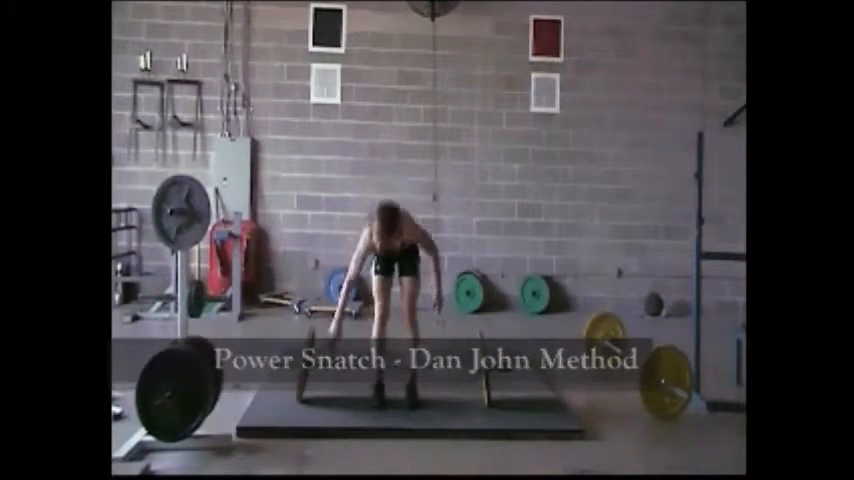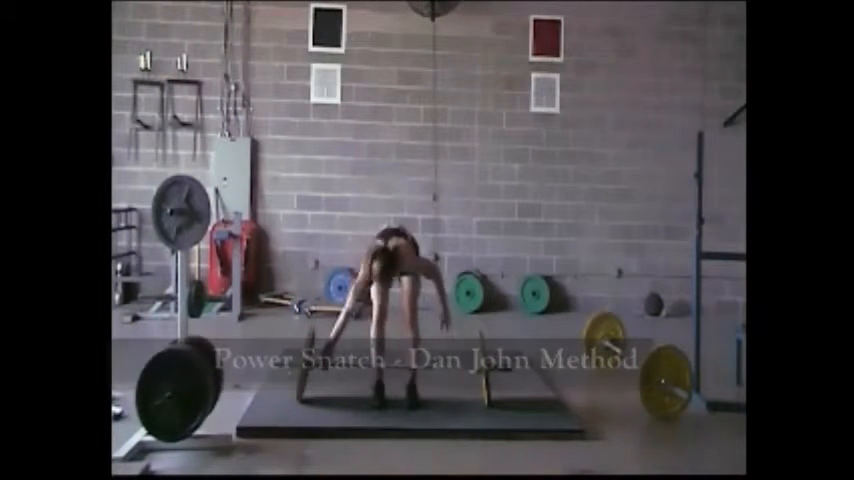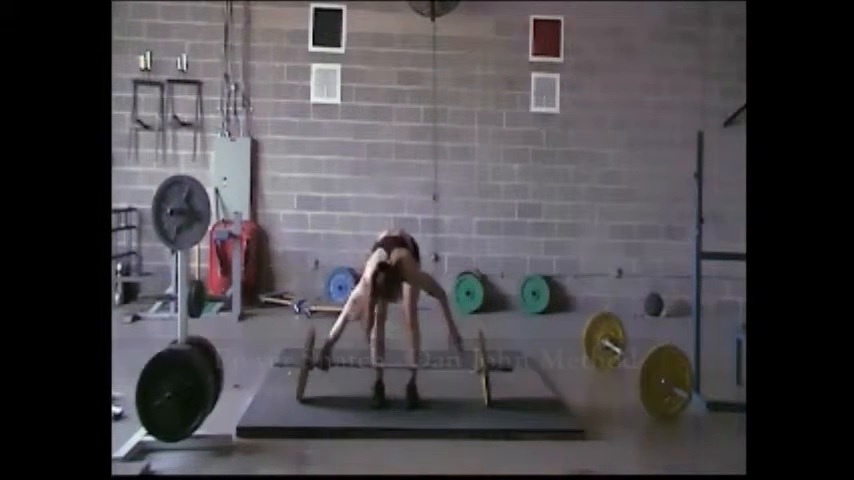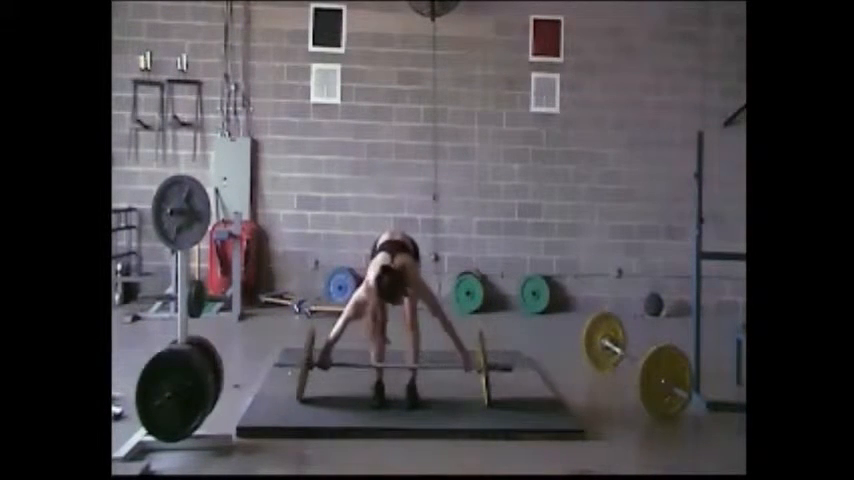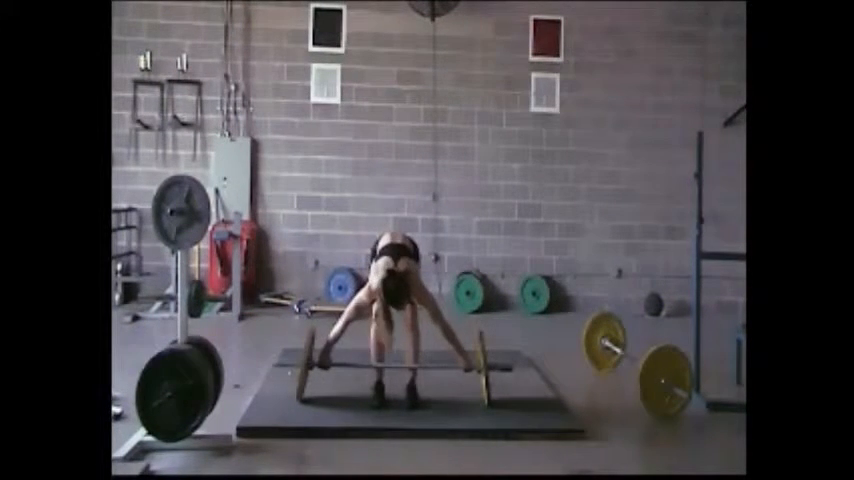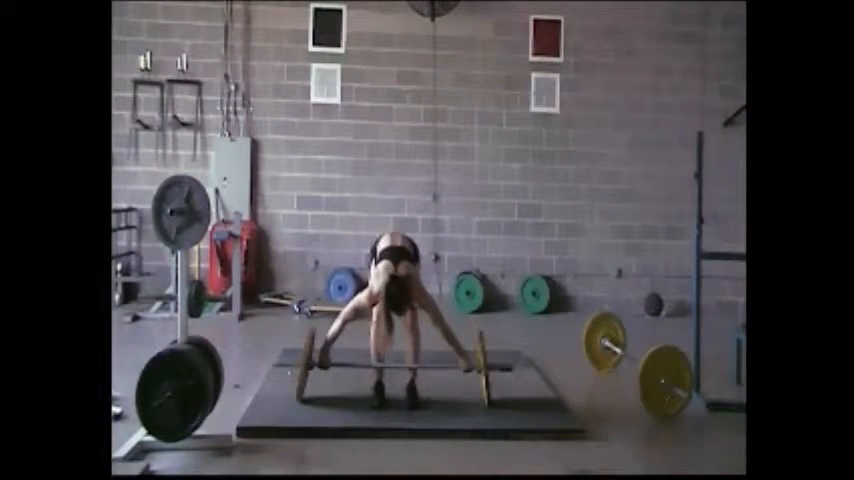
dt=0.2s
person 1, frame 1
left shoulder: (410, 229)
right shoulder: (369, 235)
left elbow: (433, 252)
right elbow: (350, 278)
left wrist: (438, 289)
right wrist: (336, 320)
left hip: (408, 254)
right hip: (382, 257)
left knee: (409, 315)
right knee: (381, 313)
left ankle: (412, 381)
right ankle: (378, 380)
person 1, frame 2
left shoulder: (409, 261)
right shoulder: (367, 270)
left elbow: (435, 272)
right elbow: (348, 309)
left wrist: (445, 308)
right wrist: (330, 344)
left hip: (405, 251)
left knee: (410, 316)
right knee: (378, 314)
left ankle: (412, 382)
right ankle: (378, 381)
person 1, frame 3
left shoulder: (410, 272)
right shoulder: (368, 280)
left elbow: (440, 294)
right elbow: (345, 315)
left wrist: (453, 329)
right wrist: (326, 349)
left hip: (408, 245)
left knee: (411, 318)
right knee: (378, 317)
left ankle: (412, 383)
right ankle: (378, 382)
person 1, frame 4
left shoulder: (412, 280)
right shoulder: (370, 285)
left elbow: (439, 315)
right elbow: (345, 318)
left wrist: (462, 351)
right wrist: (326, 351)
left knee: (411, 320)
right knee: (378, 319)
left ankle: (412, 383)
right ankle: (378, 382)
person 1, frame 5
left shoulder: (415, 287)
right shoulder: (373, 288)
left elbow: (440, 322)
right elbow: (345, 319)
left wrist: (462, 355)
right wrist: (326, 351)
left knee: (411, 321)
right knee: (378, 320)
left ankle: (412, 383)
right ankle: (378, 382)
person 1, frame 6
left shoulder: (417, 292)
right shoulder: (374, 292)
left elbow: (441, 326)
right elbow: (342, 318)
left wrist: (462, 356)
right wrist: (324, 351)
left knee: (411, 322)
right knee: (377, 321)
left ankle: (412, 383)
right ankle: (378, 383)
